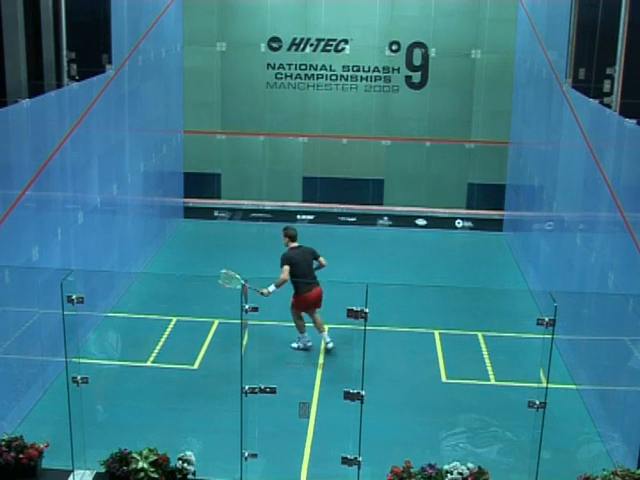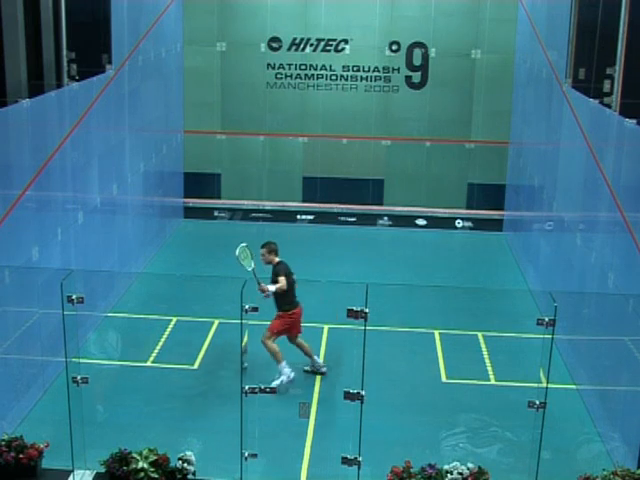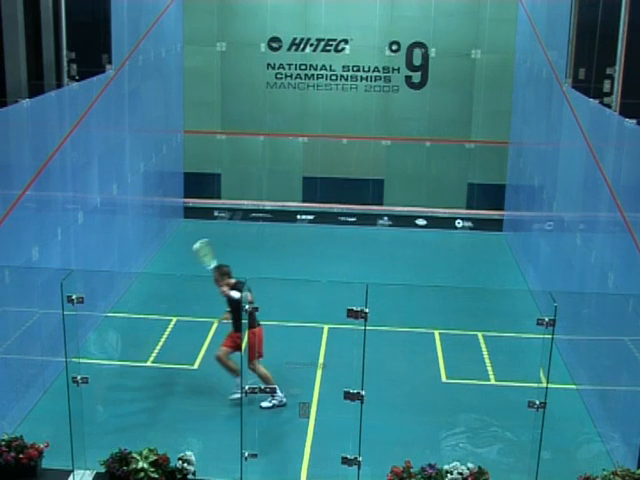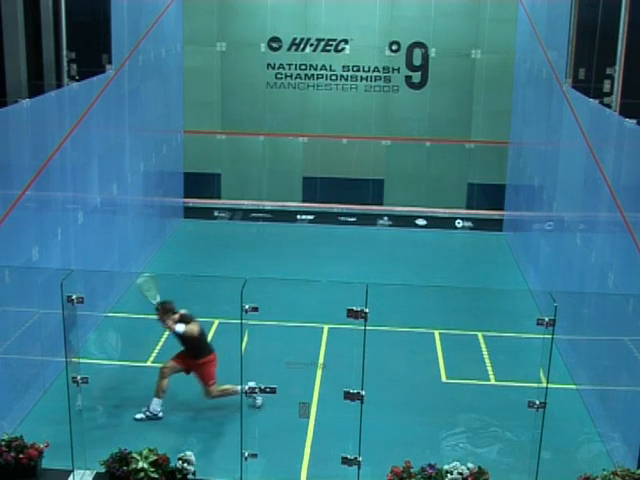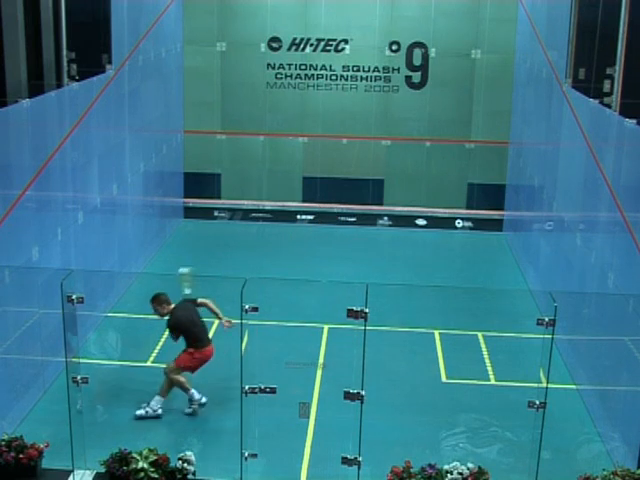
dt=0.3s
person 1, frame 1
left shoulder: (286, 256)
right shoulder: (309, 250)
left elbow: (284, 278)
right elbow: (323, 263)
left wrist: (270, 289)
left hip: (303, 294)
right hip: (317, 290)
left knee: (296, 313)
right knee: (313, 313)
left ankle: (305, 341)
right ankle: (327, 340)
person 1, frame 2
left shoulder: (279, 267)
right shoulder: (282, 267)
left elbow: (283, 286)
right elbow: (293, 280)
left wrist: (269, 288)
right wrist: (272, 290)
left hip: (288, 312)
right hip: (294, 310)
left knee: (267, 339)
right knee: (294, 339)
left ankle: (286, 373)
right ankle: (318, 365)
person 1, frame 3
left shoulder: (240, 286)
right shoulder: (231, 289)
left elbow: (248, 299)
left wrist: (231, 294)
right wrist: (230, 314)
left hip: (252, 331)
right hip: (237, 332)
left knee: (254, 365)
right knee: (220, 356)
left ankle: (278, 396)
right ankle: (242, 387)
person 1, frame 4
left shoulder: (187, 319)
right shoulder: (181, 316)
left elbow: (195, 331)
left wrist: (176, 327)
left hip: (205, 358)
right hip: (190, 355)
left knee: (212, 392)
right knee: (164, 370)
right ankle: (154, 410)
person 1, frame 5
left shoulder: (173, 321)
right shoulder: (185, 303)
left elbow: (175, 338)
right elbow: (207, 302)
right wrist: (222, 319)
left hip: (200, 351)
right hip: (199, 346)
left knee: (170, 372)
right knee: (171, 371)
left ankle: (196, 397)
right ankle: (155, 407)
